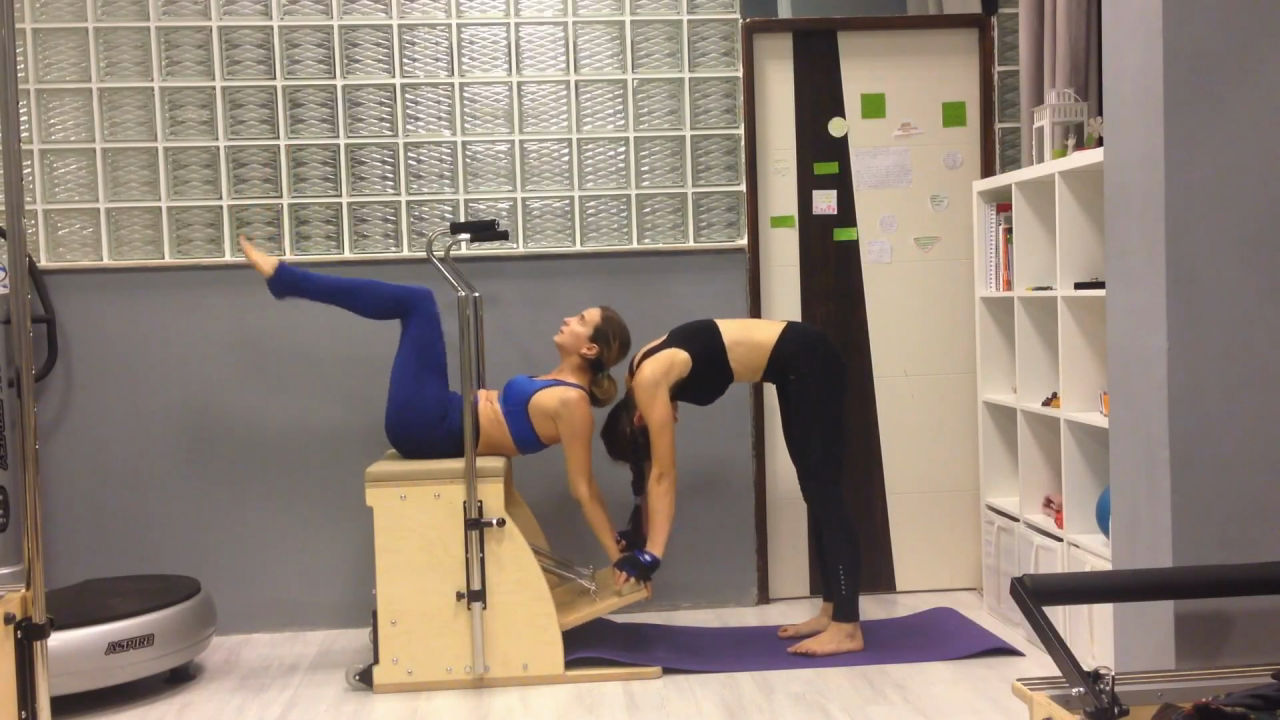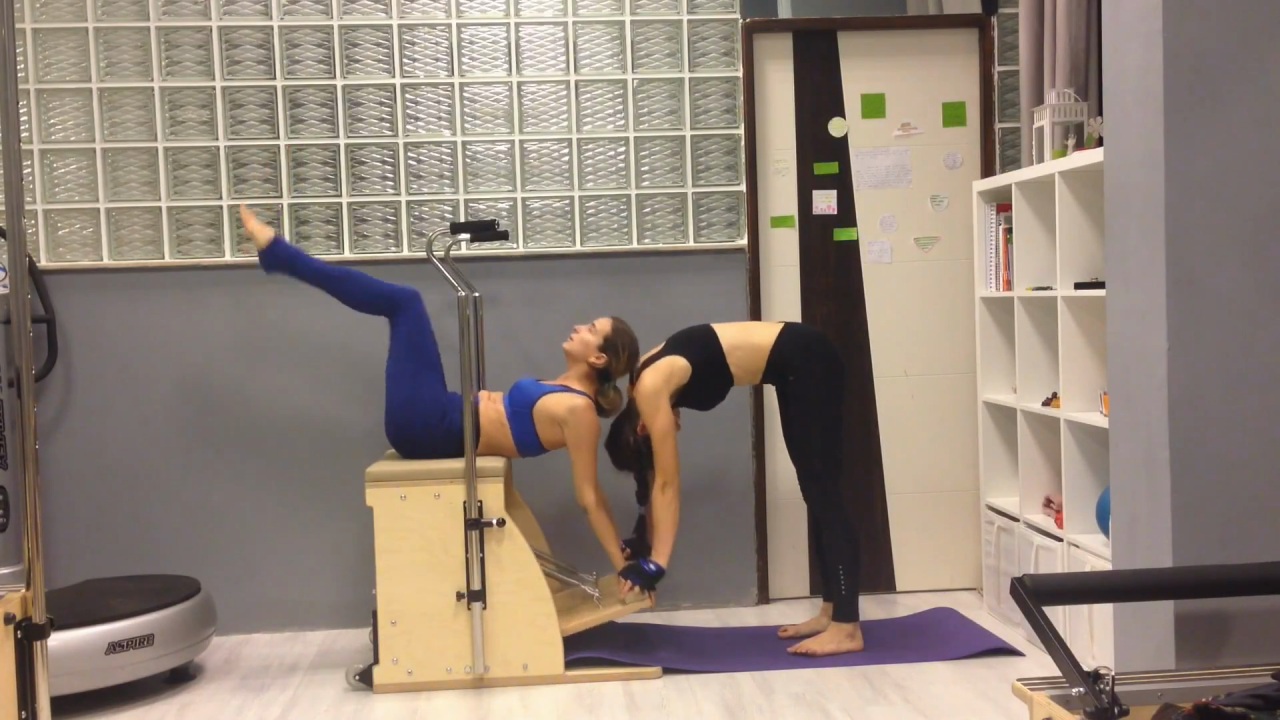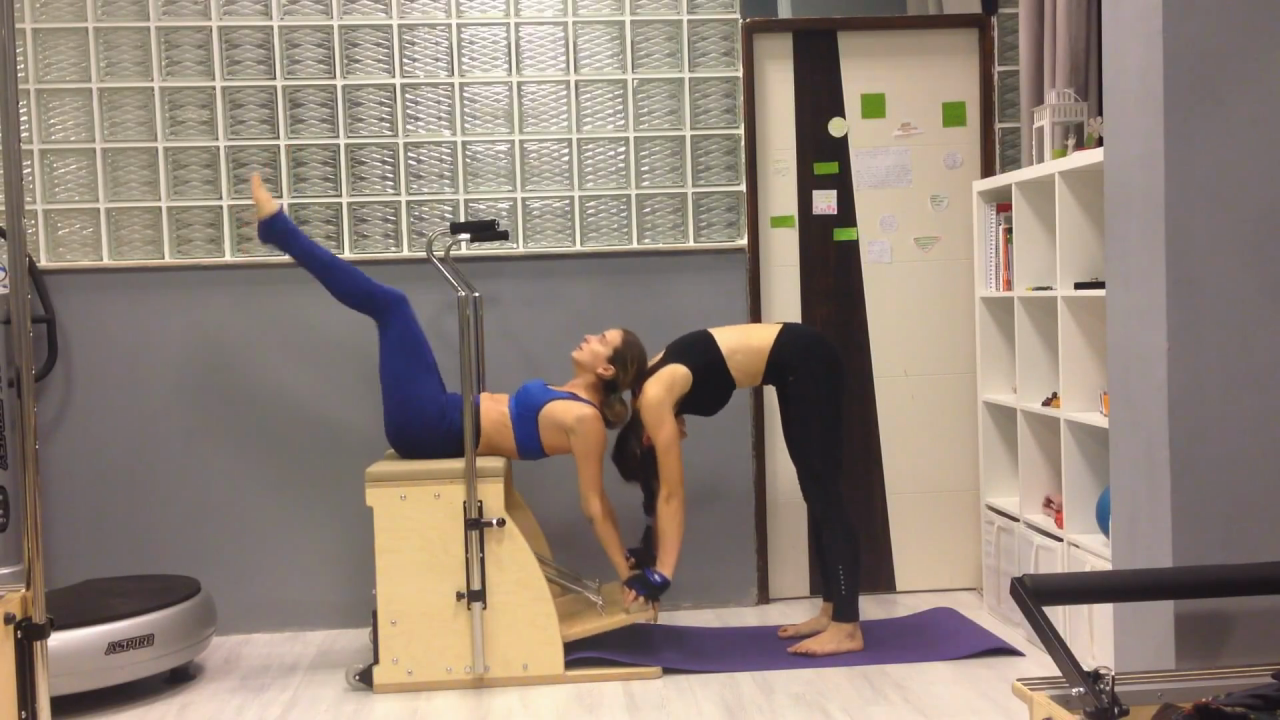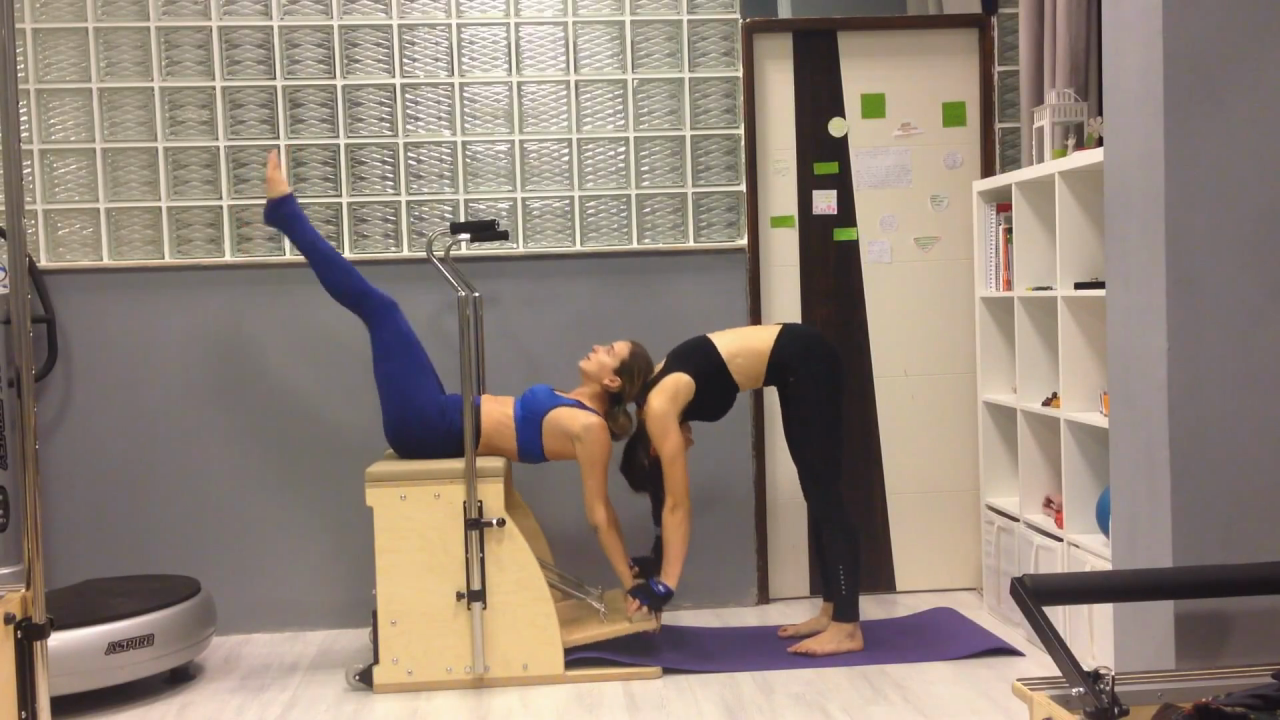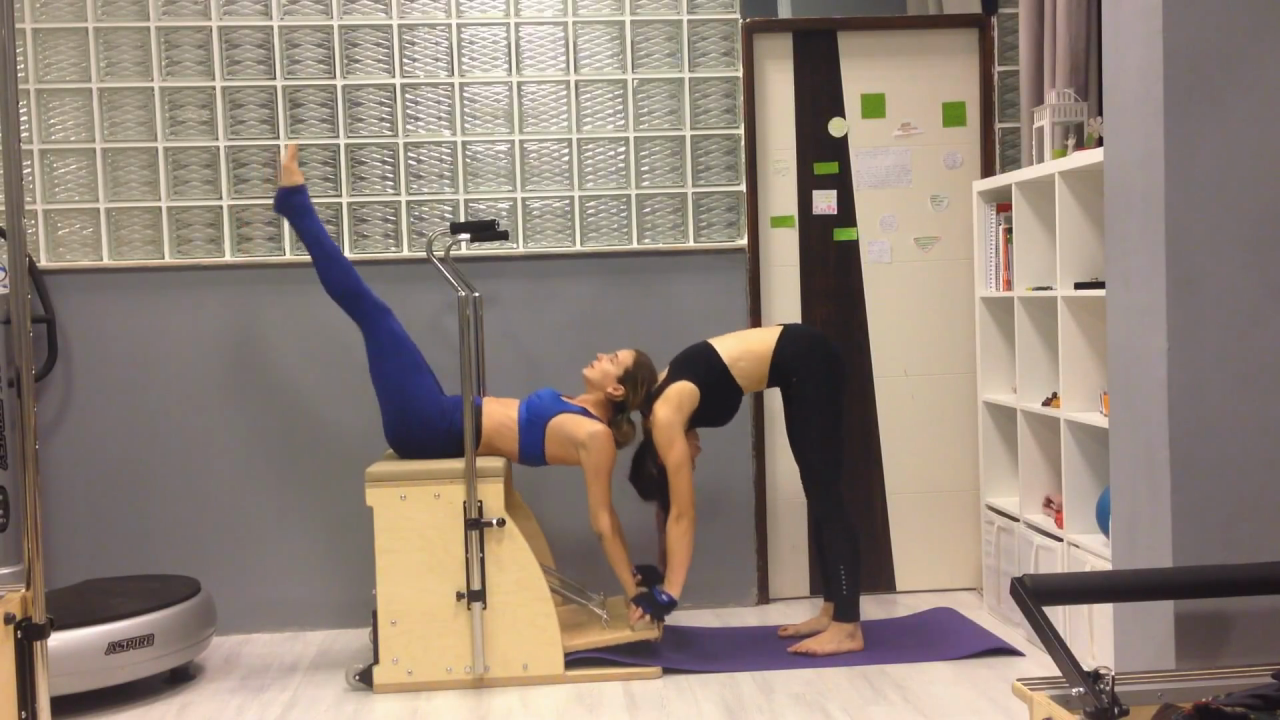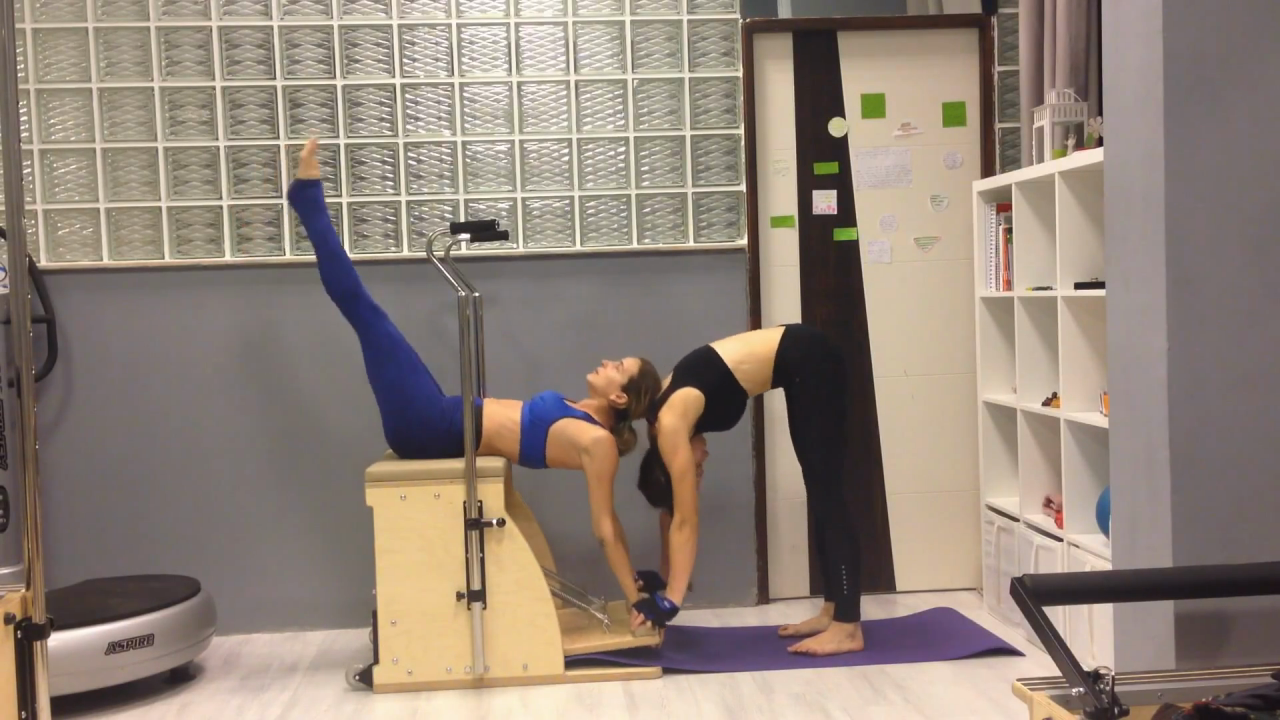
dt=0.1s
person 1, frame 1
left shoulder: (572, 404)
right shoulder: (562, 384)
left elbow: (583, 489)
left wrist: (617, 557)
left hip: (428, 432)
right hip: (439, 424)
left knee: (420, 304)
right knee: (419, 302)
left ankle: (285, 275)
right ankle: (285, 275)
person 1, frame 2
left shoulder: (579, 410)
right shoulder: (566, 391)
left elbow: (590, 497)
left wrist: (623, 565)
left hip: (428, 431)
right hip: (440, 425)
left knee: (405, 305)
right knee: (404, 303)
left ankle: (276, 250)
right ankle: (276, 251)
person 1, frame 3
left shoulder: (586, 420)
right shoulder: (573, 402)
left elbow: (595, 506)
left wrist: (628, 576)
left hip: (430, 431)
right hip: (440, 421)
left knee: (393, 305)
right knee: (390, 306)
left ankle: (278, 226)
right ankle: (279, 227)
person 1, frame 4
left shoulder: (590, 428)
right shoulder: (576, 408)
left elbow: (600, 515)
left wrist: (633, 586)
left hip: (429, 430)
right hip: (441, 424)
left knee: (380, 311)
right knee: (380, 310)
left ankle: (285, 209)
person 1, frame 5
left shoulder: (594, 435)
right shoulder: (580, 415)
left elbow: (603, 522)
left wrist: (634, 592)
left hip: (431, 431)
right hip: (440, 422)
left knee: (374, 313)
right knee: (373, 313)
left ankle: (296, 201)
person 1, frame 6
left shoulder: (597, 440)
right shoulder: (583, 418)
left elbow: (606, 529)
left wrist: (636, 598)
left hip: (431, 430)
right hip: (443, 423)
left knee: (367, 315)
right knee: (367, 314)
left ankle: (309, 195)
person 2, frame 1
left shoulder: (650, 380)
right shoulder: (644, 372)
left elbow: (663, 476)
right elbow: (654, 471)
left wrist: (651, 554)
right wrist: (641, 533)
left hip: (809, 361)
right hip: (797, 364)
left knee: (823, 494)
right knee: (816, 493)
left ankle: (847, 628)
right ankle: (832, 613)
person 2, frame 2
left shoulder: (650, 389)
right shoulder: (647, 379)
left elbow: (667, 484)
right elbow: (657, 480)
left wrist: (656, 563)
right wrist: (645, 543)
left hip: (807, 362)
right hip: (796, 365)
left knee: (823, 494)
right knee: (815, 493)
left ankle: (847, 628)
right ankle: (832, 613)
person 2, frame 3
left shoulder: (654, 400)
right shoulder: (651, 393)
left elbow: (671, 496)
right elbow: (663, 491)
left wrist: (660, 574)
right wrist: (651, 550)
left hip: (808, 361)
right hip: (796, 363)
left knee: (823, 494)
right knee: (816, 493)
left ankle: (847, 628)
right ankle: (831, 612)
person 2, frame 4
left shoulder: (659, 410)
right shoulder: (655, 402)
left elbow: (677, 505)
right elbow: (669, 503)
left wrist: (664, 584)
right wrist: (656, 562)
left hip: (808, 362)
right hip: (797, 363)
left knee: (823, 495)
right knee: (817, 494)
left ankle: (847, 628)
right ankle: (833, 612)
person 2, frame 5
left shoulder: (665, 419)
right shoulder: (659, 414)
left elbow: (681, 515)
right elbow: (671, 507)
left wrist: (668, 593)
right wrist: (662, 575)
left hip: (808, 362)
right hip: (799, 362)
left knee: (824, 495)
right knee: (818, 493)
left ankle: (848, 629)
right ankle: (833, 612)
person 2, frame 6
left shoulder: (671, 426)
right shoulder: (664, 419)
left elbow: (685, 521)
right elbow: (674, 515)
left wrist: (670, 600)
right wrist: (663, 583)
left hip: (811, 362)
right hip: (801, 363)
left knee: (825, 495)
right knee: (820, 494)
left ankle: (848, 628)
right ankle: (834, 612)
